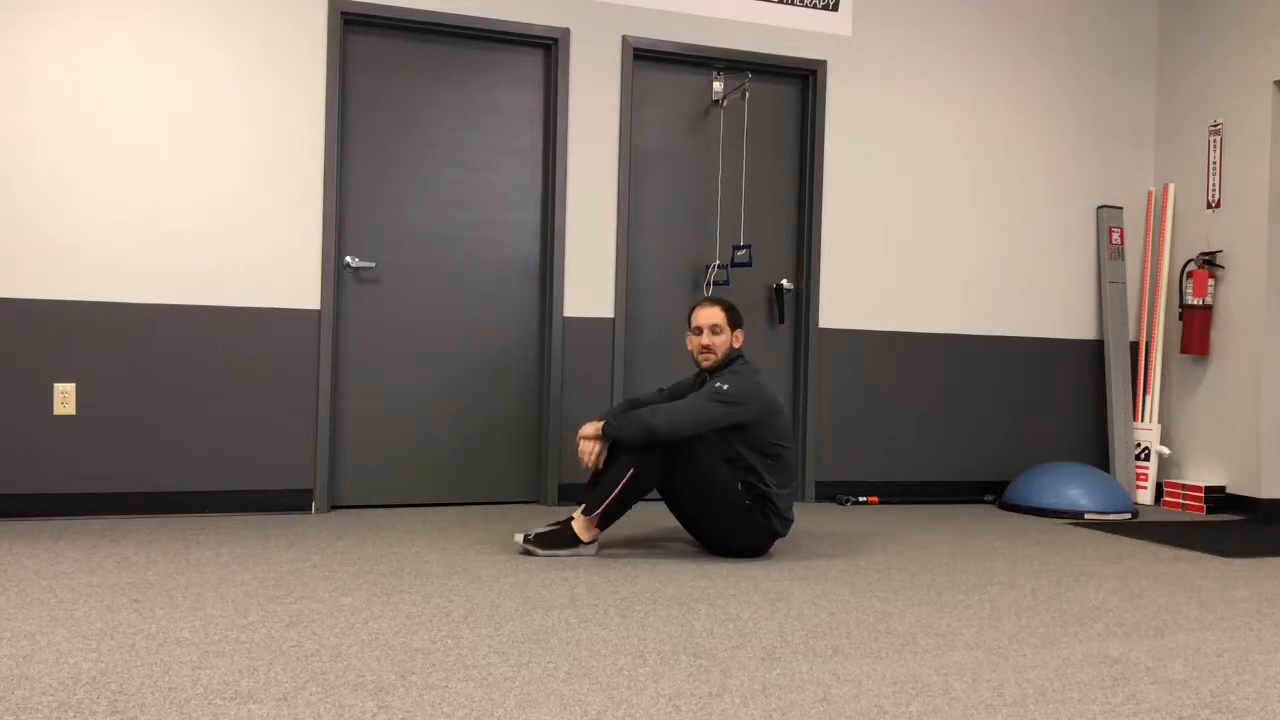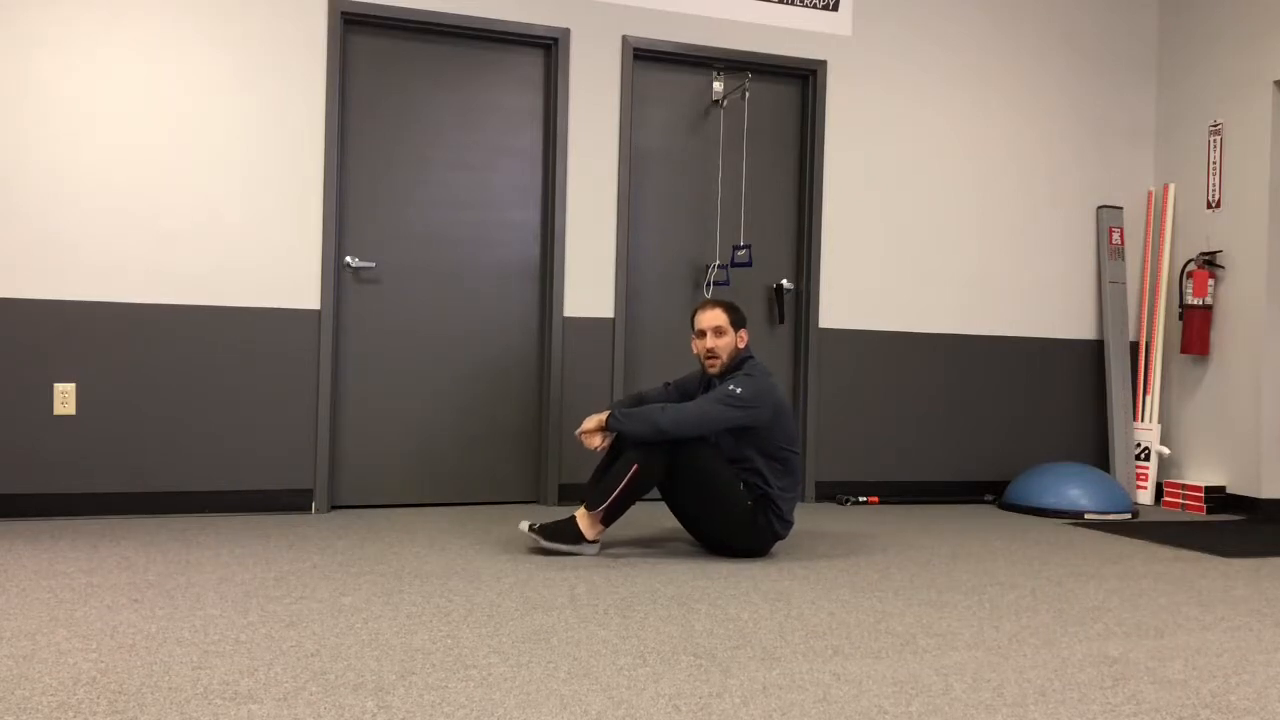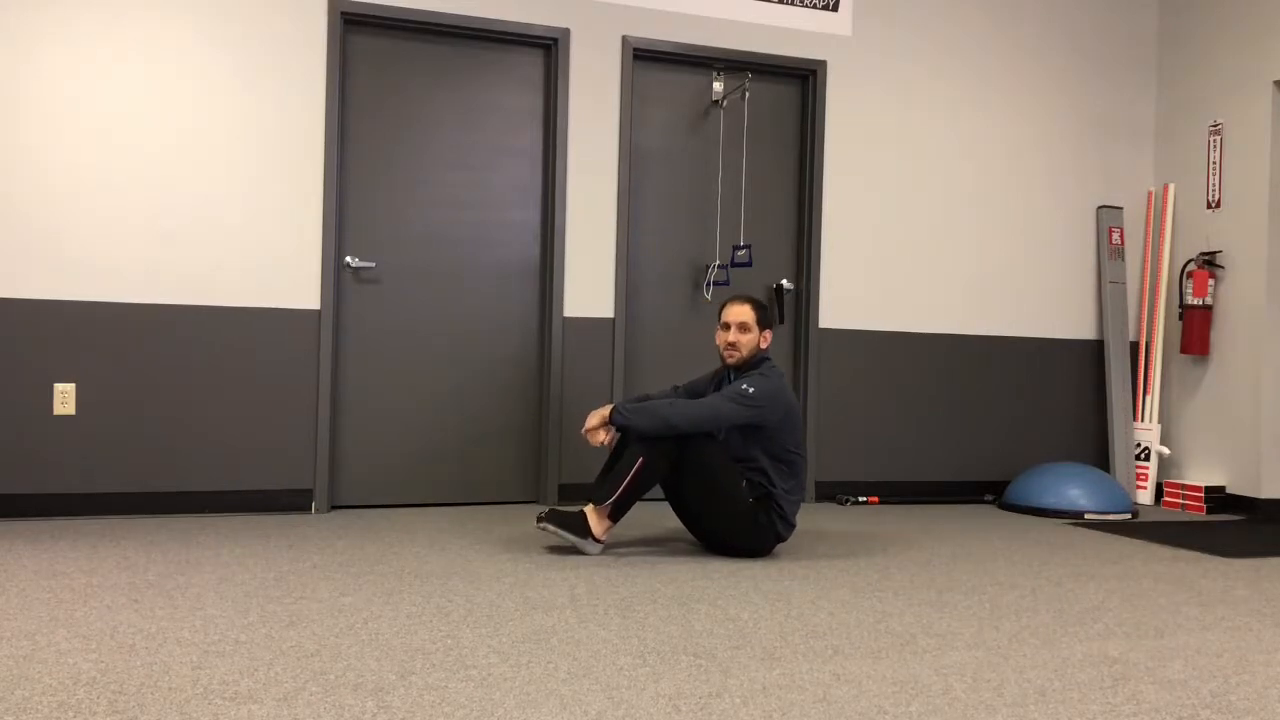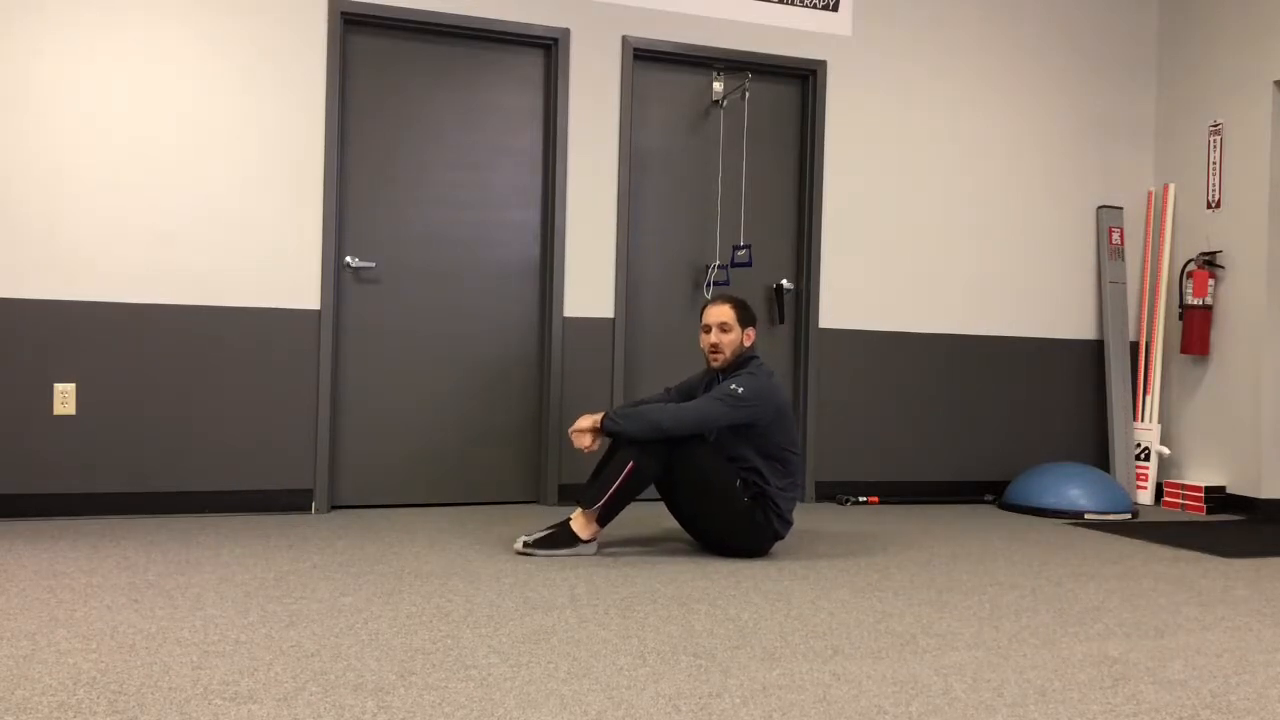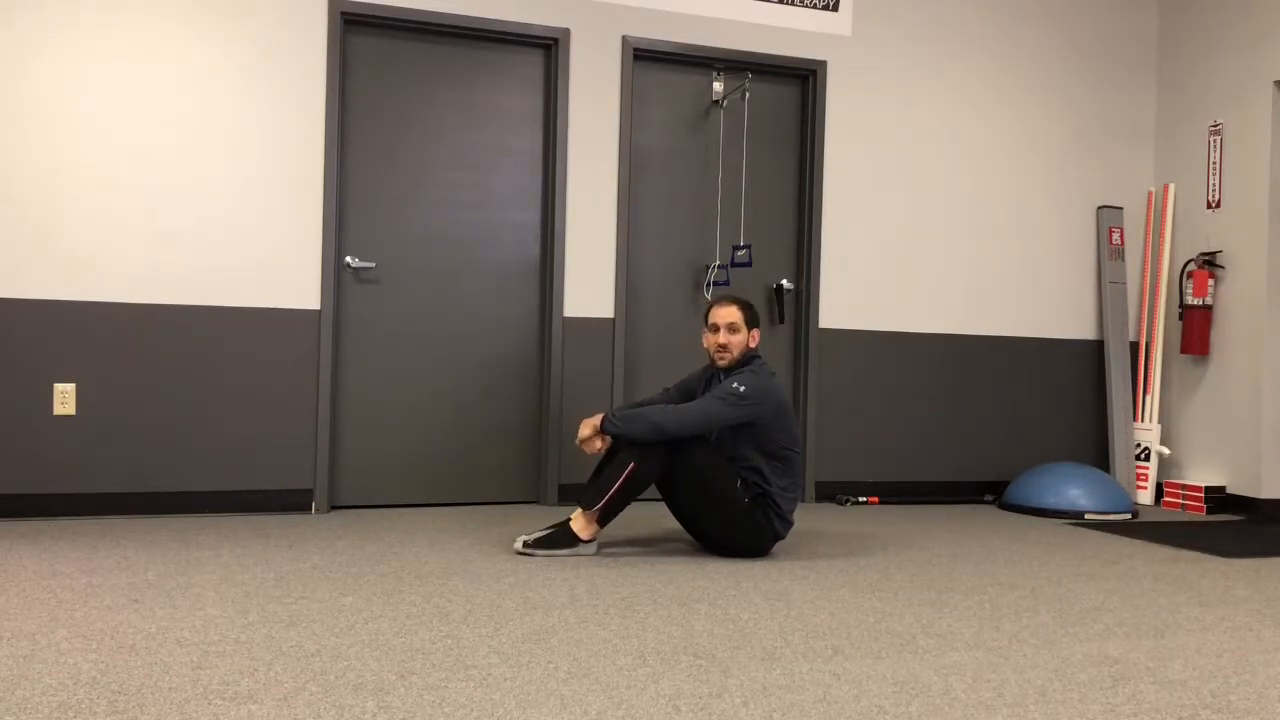
dt=1s
person 1, frame 1
left shoulder: (741, 386)
right shoulder: (705, 382)
left elbow: (667, 420)
right elbow: (638, 406)
left wrist: (603, 428)
right wrist: (601, 434)
left hip: (754, 524)
right hip: (722, 513)
left knee: (659, 435)
right knee: (638, 427)
left ankle: (584, 531)
right ankle: (584, 519)
person 1, frame 2
left shoulder: (752, 388)
right shoulder: (711, 378)
left elbow: (677, 420)
right elbow: (648, 399)
left wrist: (608, 419)
right wrist: (607, 425)
left hip: (756, 523)
right hip: (725, 513)
left knee: (663, 433)
right knee: (641, 430)
left ankle: (586, 527)
right ankle: (588, 516)
person 1, frame 3
left shoulder: (765, 388)
right shoulder: (726, 376)
left elbow: (687, 415)
right elbow: (666, 399)
left wrist: (612, 413)
right wrist: (612, 419)
left hip: (758, 523)
right hip: (729, 510)
left knee: (669, 429)
right knee: (650, 425)
left ankle: (595, 524)
right ankle: (595, 515)
person 1, frame 4
left shoulder: (754, 388)
right shoulder: (715, 377)
left elbow: (676, 418)
right elbow: (655, 404)
left wrist: (603, 420)
right wrist: (602, 423)
left hip: (756, 523)
right hip: (724, 509)
left knee: (660, 433)
right knee: (643, 429)
left ankle: (583, 529)
right ankle: (582, 520)
person 1, frame 5
left shoulder: (755, 386)
right shoulder: (713, 375)
left elbow: (678, 420)
right elbow: (655, 405)
left wrist: (603, 422)
right wrist: (607, 426)
left hip: (756, 523)
right hip: (724, 507)
left knee: (662, 433)
right knee: (643, 432)
left ankle: (582, 529)
right ankle: (581, 520)
